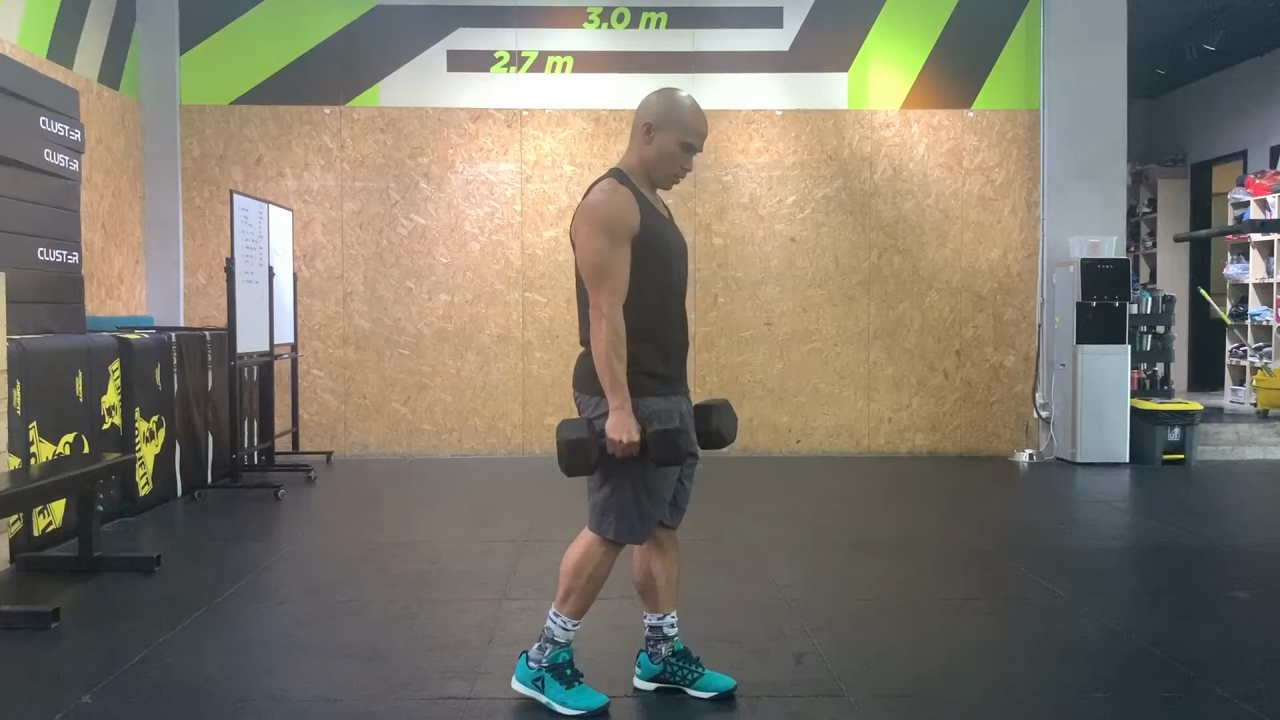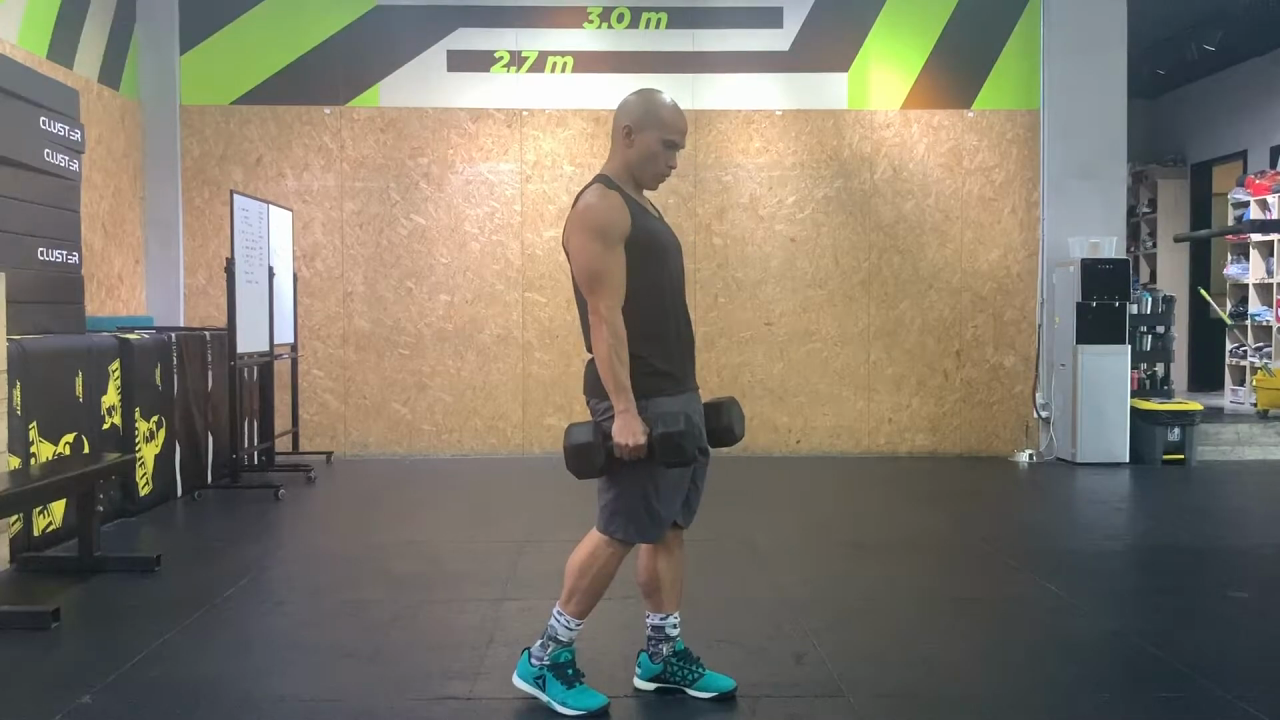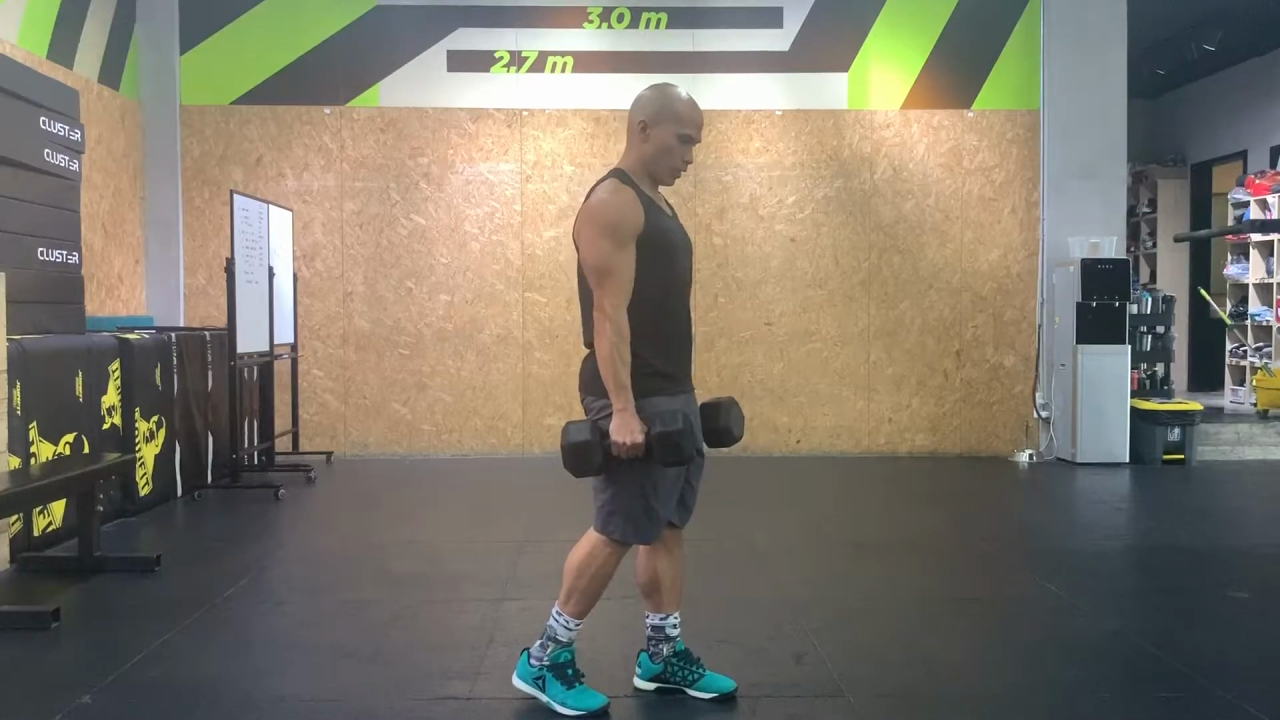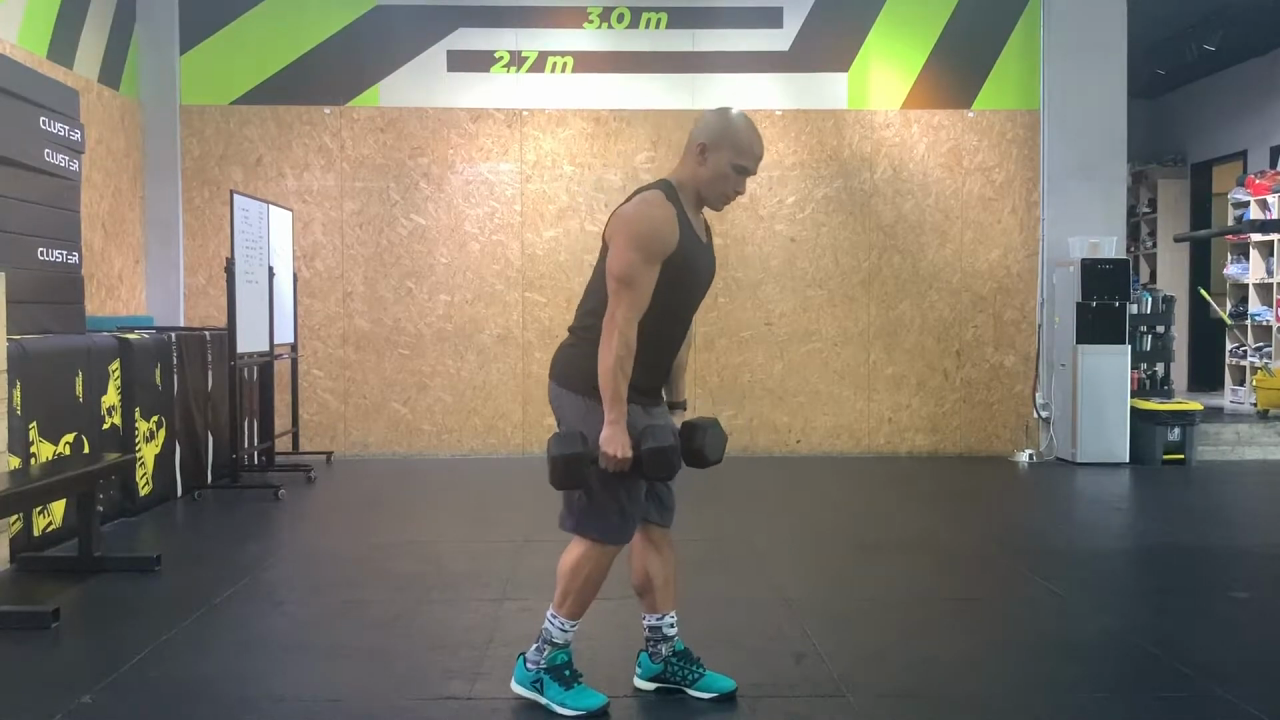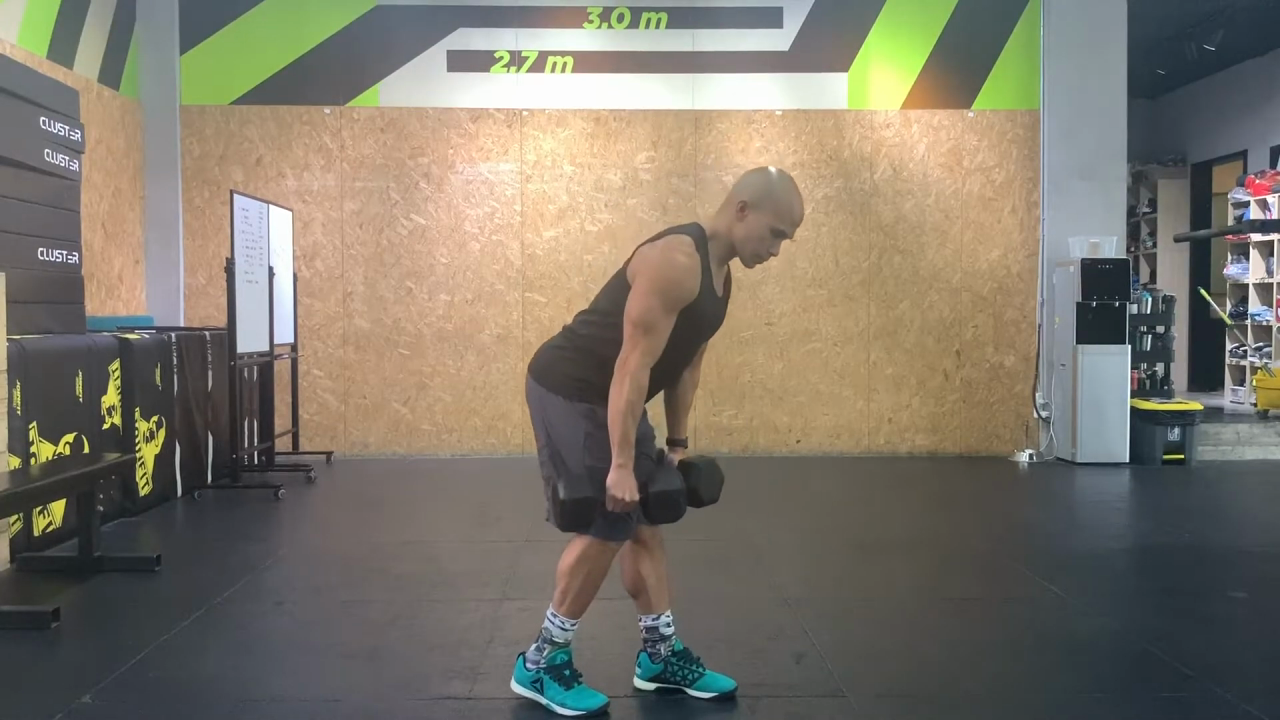
dt=0.5s
person 1, frame 1
left shoulder: (653, 205)
right shoulder: (609, 202)
right elbow: (605, 312)
right wrist: (619, 407)
left hip: (668, 393)
right hip: (628, 398)
left knee: (662, 526)
right knee: (613, 529)
left ankle: (662, 655)
right ankle: (543, 661)
person 1, frame 2
left shoulder: (641, 206)
right shoulder: (598, 208)
right elbow: (605, 317)
right wrist: (624, 411)
left hip: (678, 392)
right hip: (639, 400)
left knee: (669, 526)
right knee: (621, 529)
left ankle: (663, 654)
right ankle: (545, 659)
person 1, frame 3
left shoulder: (656, 204)
right shoulder: (612, 204)
right elbow: (610, 314)
right wrist: (623, 410)
left hip: (674, 394)
right hip: (635, 399)
left knee: (667, 527)
right knee: (619, 530)
left ankle: (663, 655)
right ankle: (545, 659)
person 1, frame 4
left shoulder: (697, 224)
right shoulder: (649, 216)
right elbow: (620, 324)
left wrist: (676, 405)
right wrist: (613, 423)
left hip: (641, 393)
right hip: (595, 392)
left knee: (654, 522)
right knee: (606, 529)
left ankle: (662, 654)
right ankle: (541, 663)
person 1, frame 5
left shoulder: (719, 273)
right shoulder: (675, 261)
left elbow: (686, 364)
right elbow: (633, 366)
left wrist: (677, 445)
right wrist: (621, 466)
left hip: (612, 399)
right hip: (570, 391)
left knee: (644, 525)
right knee: (605, 527)
left ankle: (661, 654)
right ankle: (540, 664)
